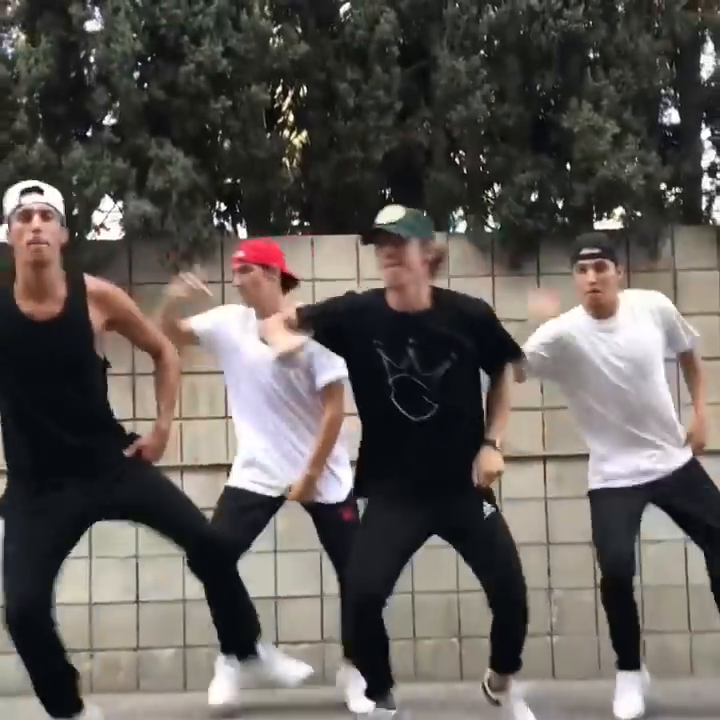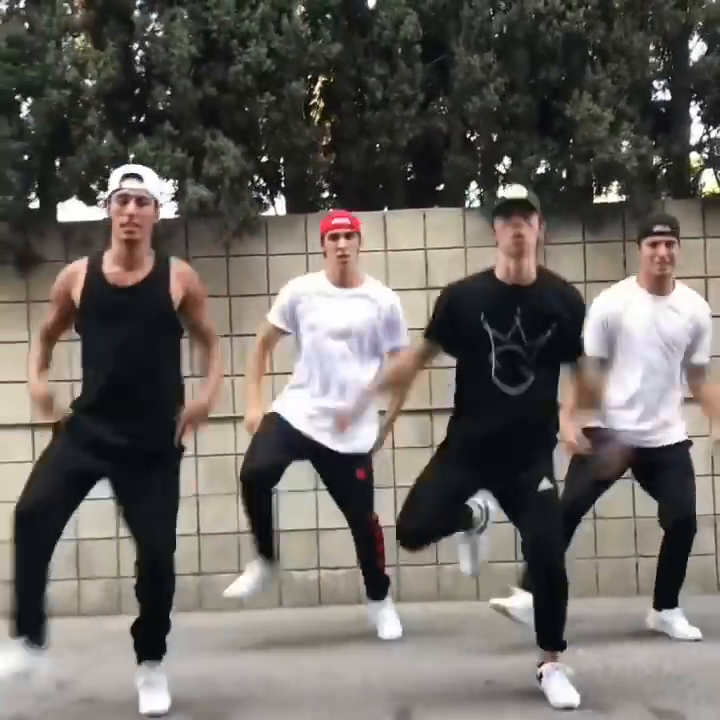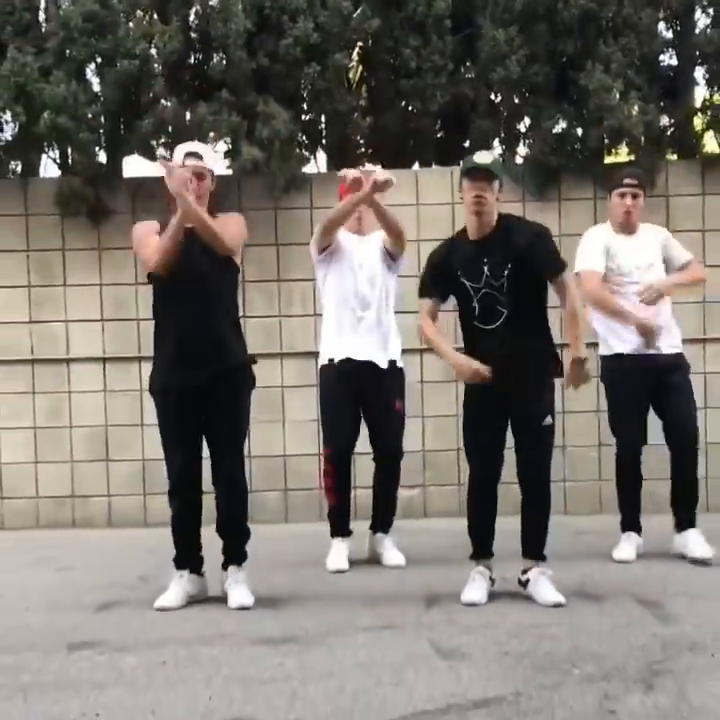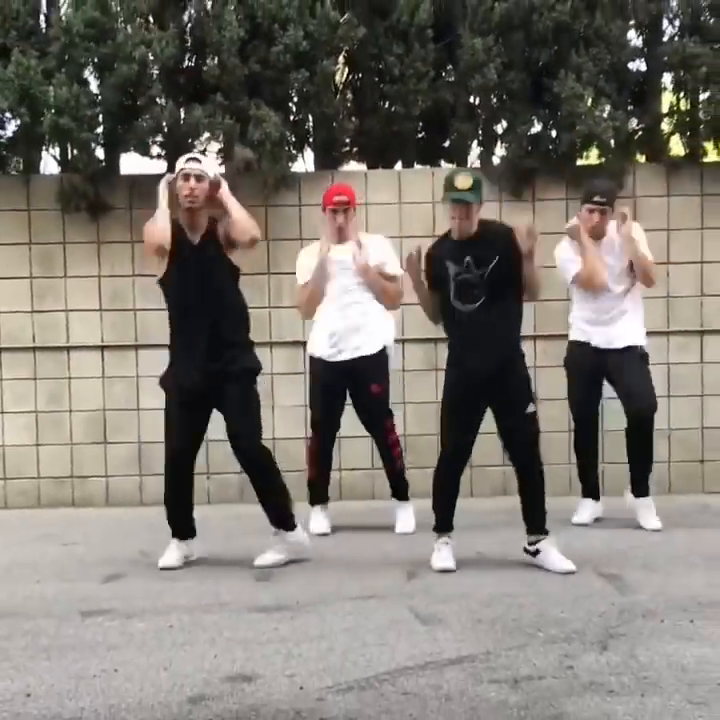
dt=0.7s
person 1, frame 1
left shoulder: (98, 296)
left elbow: (163, 351)
left wrist: (162, 424)
left hip: (111, 465)
left knee: (210, 545)
left ankle: (248, 651)
person 1, frame 2
left shoulder: (179, 277)
right shoulder: (77, 275)
left elbow: (211, 339)
right elbow: (49, 329)
left wrist: (208, 387)
left hip: (152, 442)
right hip: (86, 430)
left knee: (157, 554)
left ankle: (151, 665)
person 1, frame 3
left shoulder: (228, 223)
right shoulder: (148, 231)
left elbow: (225, 242)
right elbow: (160, 264)
left wrist: (188, 202)
right wrist: (177, 204)
left hip: (227, 369)
right hip: (173, 373)
left knee: (229, 472)
right knee: (182, 478)
left ankle: (234, 569)
right ankle: (188, 572)
person 1, frame 4
left shoulder: (225, 230)
right shoulder: (162, 231)
left elbow: (247, 236)
right elbow: (158, 243)
left wrist: (226, 197)
right wrist: (162, 196)
left hip: (233, 357)
right hip: (188, 362)
left knee: (248, 444)
right knee: (178, 453)
left ankle: (289, 534)
right ankle: (182, 538)
person 2, frame 1
left shoulder: (469, 314)
right shoulder: (355, 313)
left elbow: (503, 373)
right elbow: (280, 322)
left wrist: (492, 442)
right wrist: (281, 335)
left hip: (464, 487)
right hip: (394, 492)
left knee: (509, 594)
right knee: (361, 598)
person 2, frame 2
left shoulder: (563, 298)
right shoulder: (461, 295)
left elbow: (578, 370)
right elbow: (422, 355)
right wrist: (364, 400)
left hip: (527, 453)
right hip: (467, 443)
left knee: (548, 559)
right knee: (412, 534)
left ankle: (551, 663)
right ankle: (463, 517)
person 2, frame 3
left shoulder: (529, 236)
right shoulder: (446, 255)
left elbow: (567, 290)
right elbow: (425, 319)
left wrist: (578, 352)
right wrist: (453, 357)
left hip: (533, 374)
right hip: (484, 379)
left knee: (535, 476)
right knee: (482, 477)
left ankle: (534, 568)
right ankle: (481, 567)
person 2, frame 4
left shoulder: (503, 238)
right shoulder: (437, 252)
left elbow: (531, 293)
right elbow: (434, 313)
left wrist: (529, 256)
right wrist: (416, 279)
left hip: (508, 367)
right hip: (463, 371)
left knee: (526, 455)
right knee: (453, 455)
left ankle: (538, 541)
right ankle: (442, 538)
person 3, frame 1
left shoulder: (654, 307)
right shoulder: (562, 333)
right elbow: (512, 368)
right wrist: (539, 318)
left hip: (674, 461)
right hip: (614, 475)
right knee: (616, 570)
right ankle: (630, 675)
person 3, frame 2
right shoulder: (611, 302)
right elbow: (587, 367)
left hip: (666, 436)
right hip: (608, 428)
left knee: (682, 520)
right knee: (569, 507)
left ankle: (666, 609)
right ankle: (530, 593)
person 3, frame 3
left shoulder: (658, 236)
right shoulder: (596, 238)
left elbow: (696, 271)
right elbow: (591, 291)
left wrist: (665, 287)
right wrist: (636, 320)
left hip: (668, 353)
right hip: (622, 357)
left knee: (685, 440)
right knee: (629, 447)
left ankle: (686, 528)
right ankle: (630, 531)
person 3, frame 4
left shoulder: (629, 233)
right shoulder: (568, 247)
left elbow: (648, 278)
right elbow: (597, 282)
left wrist: (629, 231)
right wrist: (585, 243)
left hip: (627, 344)
right hip: (584, 345)
left knee: (643, 411)
right knee: (585, 425)
left ankle: (640, 495)
right ankle: (590, 498)
person 4, frame 1
right shoulder: (227, 322)
left elbow: (334, 410)
right elbow: (172, 334)
left wrist: (311, 475)
right wrist: (172, 300)
left hip: (323, 474)
right hip: (255, 472)
left knee: (352, 571)
left ankle: (352, 670)
right ankle: (232, 658)
person 4, frame 2
left shoulder: (384, 302)
right shoulder: (301, 292)
right elbow: (264, 345)
left wrist: (388, 421)
right wrist: (253, 401)
left hip: (350, 428)
right hip: (293, 415)
left knee: (360, 517)
right knee: (255, 475)
left ankle: (380, 599)
right ankle: (263, 559)
person 4, frame 3
left shoulder: (384, 246)
right shoulder: (329, 244)
left elbow: (399, 235)
right elbow: (328, 223)
left wrist: (373, 194)
right wrist: (362, 189)
left hip: (383, 360)
right hip: (339, 360)
left knee: (389, 451)
right knee: (337, 451)
left ankle: (381, 535)
right ankle: (339, 538)
person 4, frame 4
left shoulder: (379, 246)
right shoulder: (312, 254)
left elbow: (394, 299)
right elbow: (305, 306)
left wrist: (367, 269)
right wrist: (321, 262)
left hip: (369, 348)
right hip: (325, 352)
left knee: (380, 423)
right knee: (322, 432)
left ankle: (403, 502)
right ankle: (318, 506)
